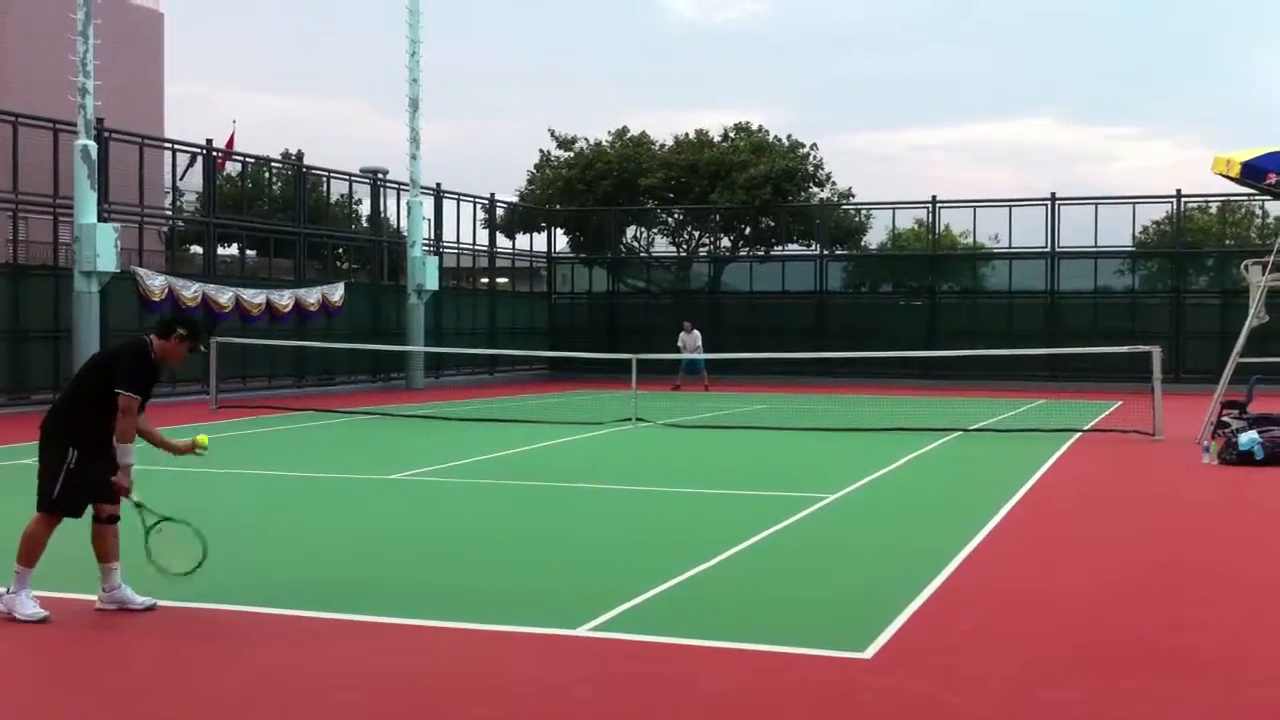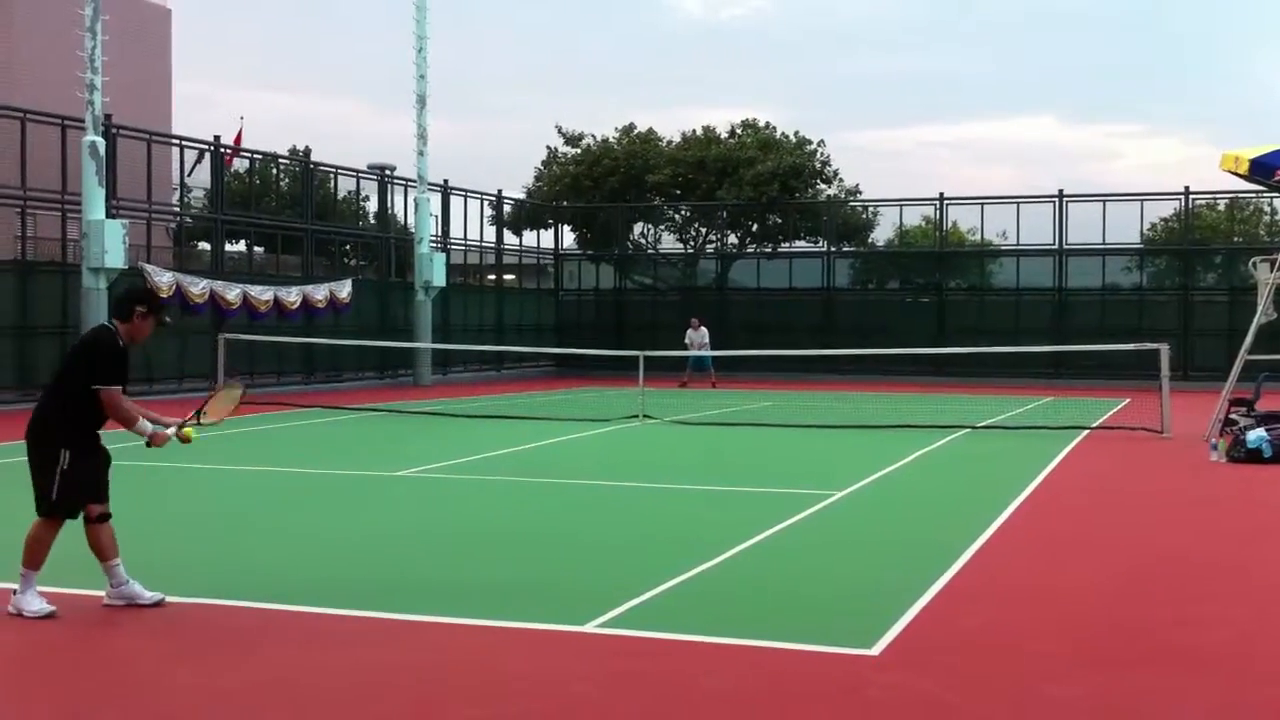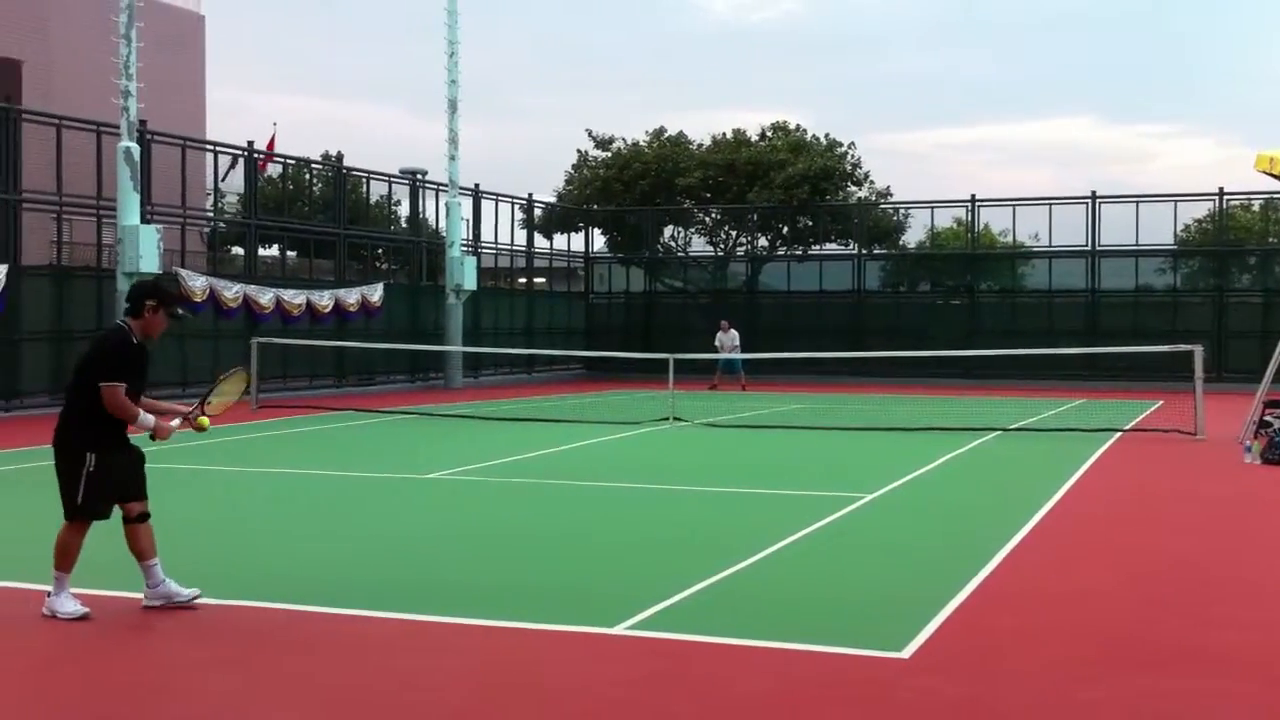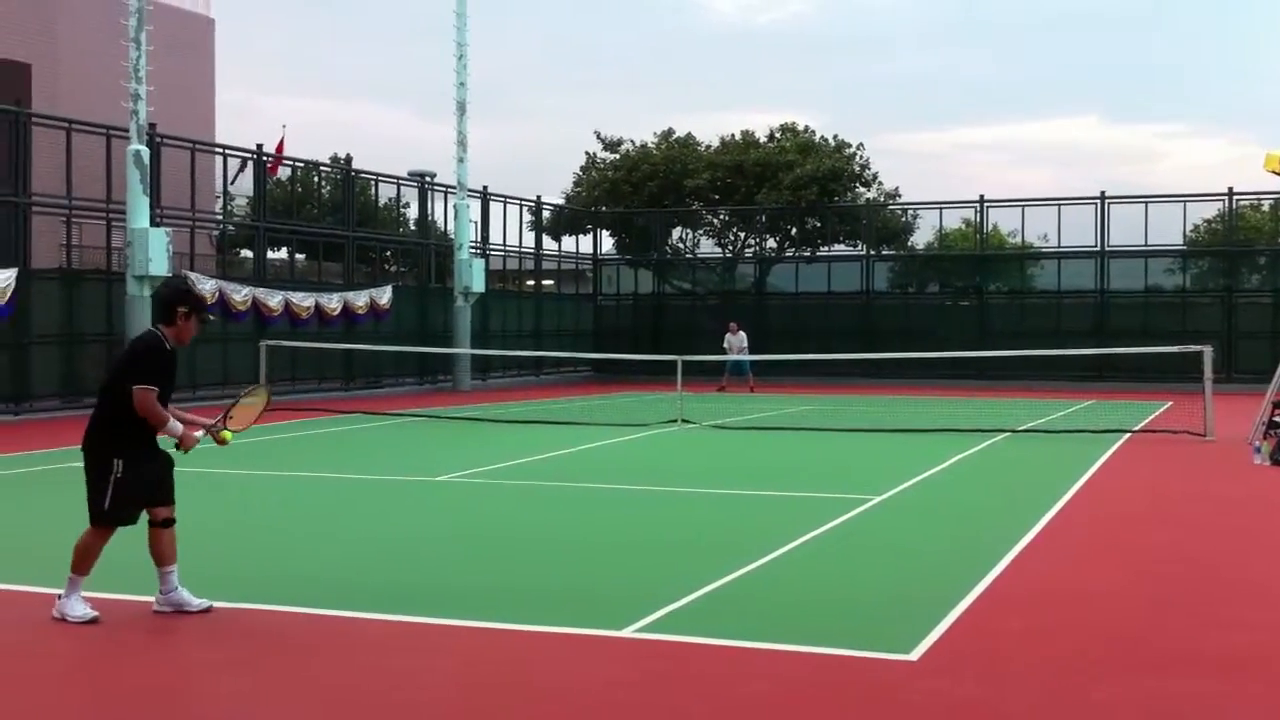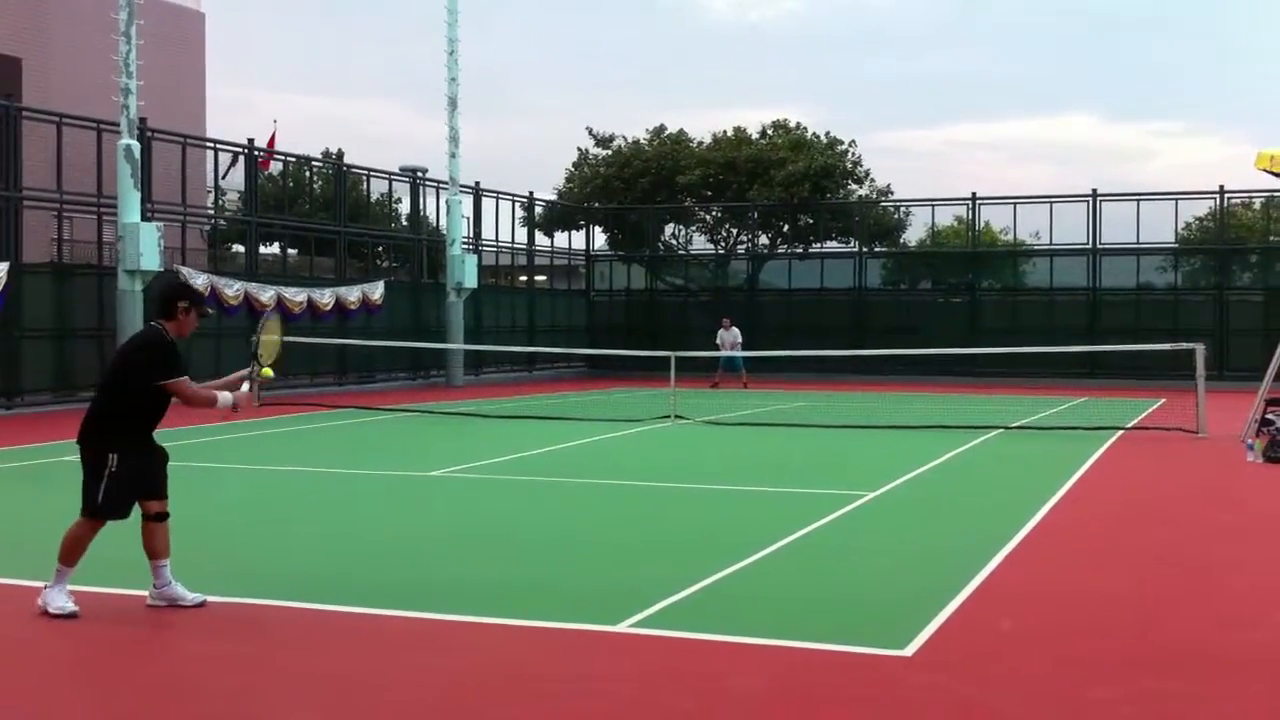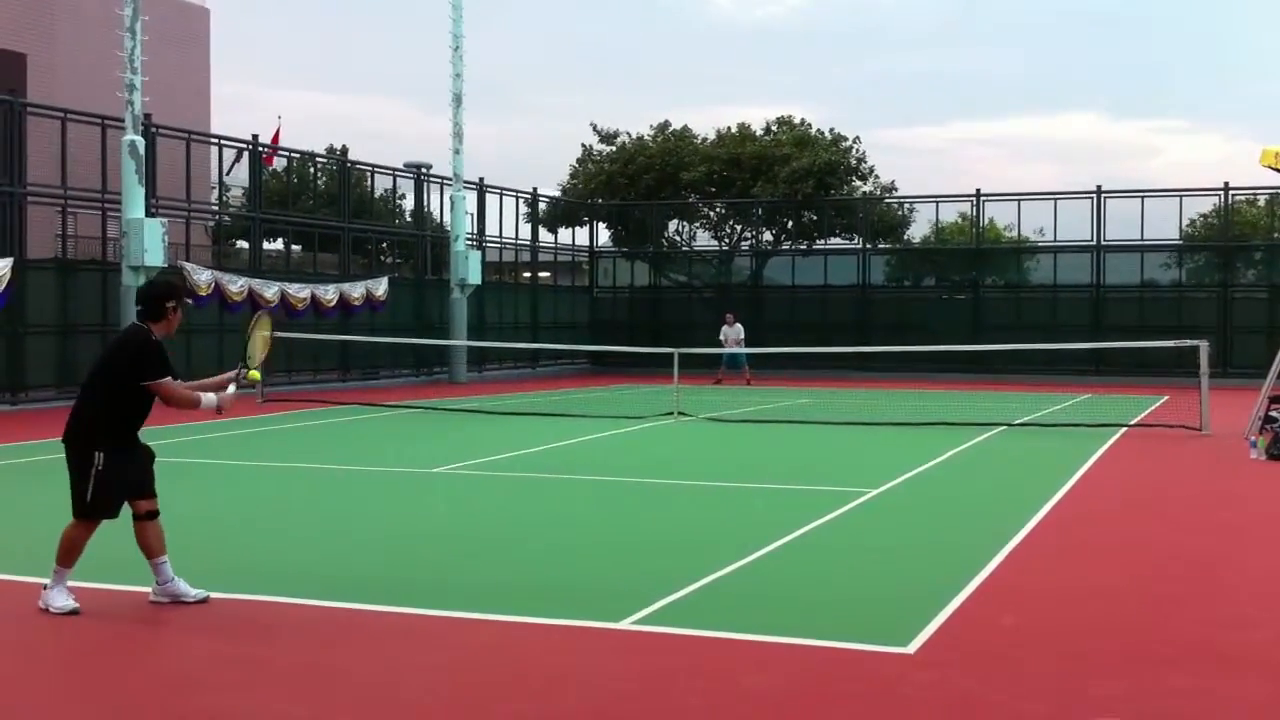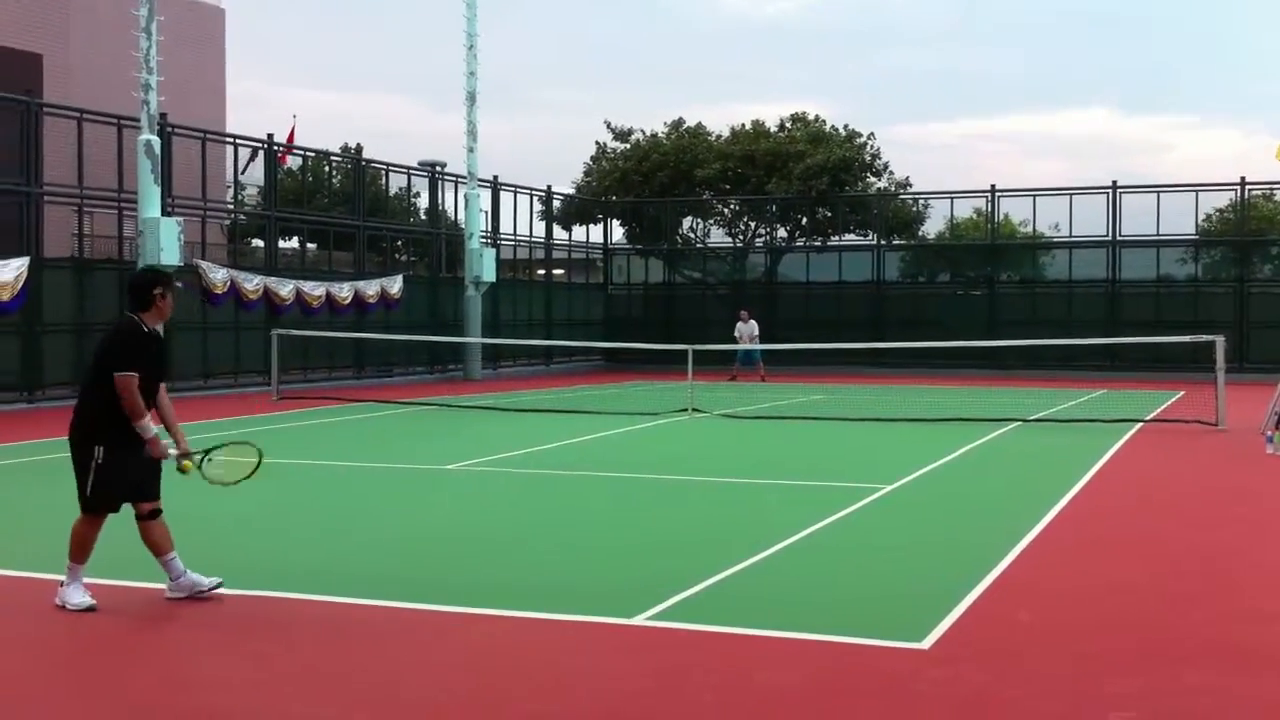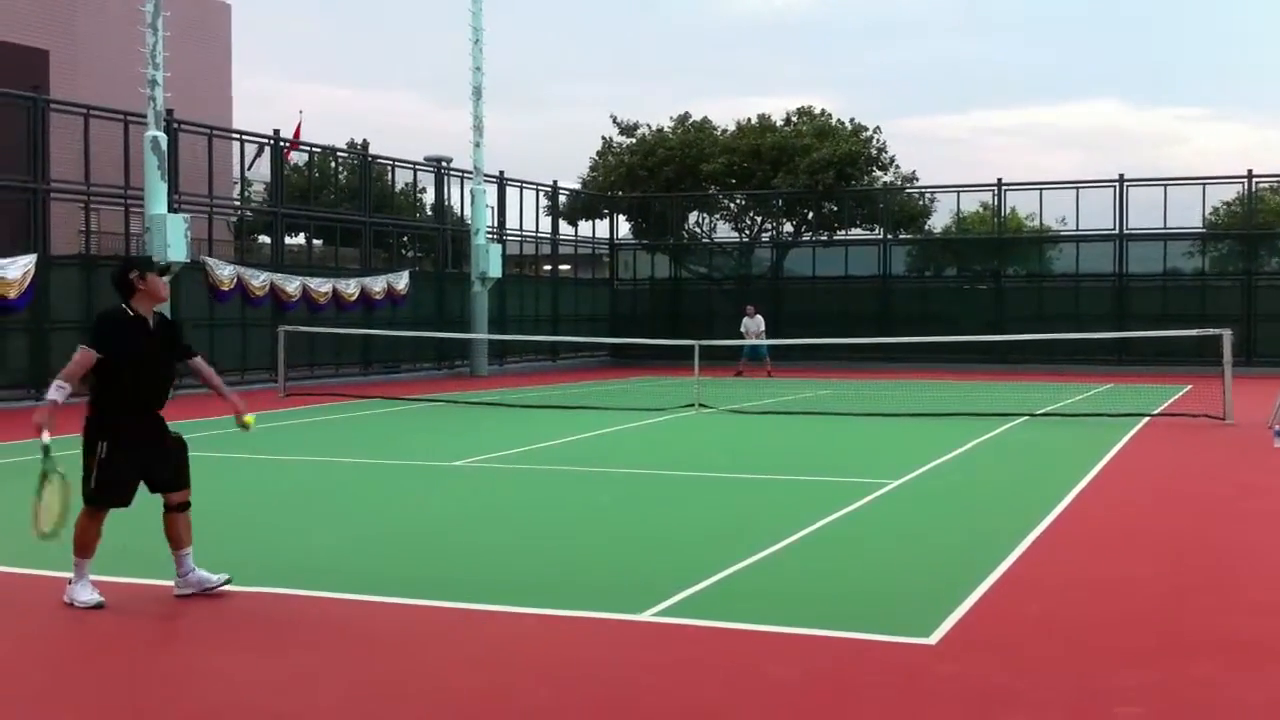
dt=0.3s
person 1, frame 1
left shoulder: (146, 362)
right shoulder: (137, 355)
left elbow: (134, 419)
right elbow: (124, 415)
left wrist: (175, 447)
right wrist: (125, 467)
left hip: (95, 440)
right hip: (67, 437)
left knee: (107, 511)
right knee: (51, 513)
left ankle: (112, 590)
person 1, frame 2
left shoulder: (112, 344)
right shoulder: (105, 345)
left elbow: (119, 402)
right elbow: (113, 407)
left wrist: (164, 421)
right wrist: (150, 431)
left hip: (80, 439)
right hip: (55, 439)
left knee: (97, 511)
right knee: (53, 515)
left ankle: (119, 585)
right ankle: (24, 592)
person 1, frame 3
left shoulder: (134, 346)
right shoulder: (116, 343)
right elbow: (114, 402)
left wrist: (178, 410)
right wrist: (153, 425)
left hip: (112, 442)
right hip: (83, 443)
left knee: (137, 510)
right knee: (80, 518)
left ankle: (157, 586)
right ankle: (57, 596)
person 1, frame 4
left shoulder: (162, 350)
right shoulder: (150, 348)
right elbow: (144, 405)
left wrist: (200, 422)
right wrist: (180, 432)
left hip: (141, 447)
right hip: (112, 448)
left knee: (164, 515)
right knee: (104, 524)
left ankle: (169, 593)
right ankle: (69, 598)
person 1, frame 5
left shoulder: (159, 343)
right shoulder: (155, 345)
left elbow: (187, 389)
right elbow: (189, 396)
left wrist: (234, 380)
right wrist: (232, 399)
left hip: (136, 440)
right hip: (108, 441)
left knee: (156, 508)
right knee: (95, 516)
left ankle: (163, 587)
right ankle: (55, 588)
person 1, frame 6
left shoulder: (146, 343)
right shoulder: (139, 345)
left elbow: (174, 387)
right elbow: (172, 397)
left wrist: (223, 380)
right wrist: (217, 400)
left hip: (121, 440)
right hip: (94, 441)
left knee: (147, 508)
right knee: (89, 517)
left ankle: (165, 583)
right ankle: (55, 588)
person 1, frame 7
left shoulder: (155, 341)
right shoulder: (126, 335)
left elbow: (158, 394)
right elbow: (127, 394)
left wrist: (178, 438)
right wrist: (151, 438)
left hip: (133, 438)
right hip: (99, 436)
left knee: (149, 508)
right knee: (96, 511)
left ankle: (179, 578)
right ankle: (71, 585)
person 1, frame 8
left shoulder: (166, 327)
right shoulder: (112, 322)
left elbow: (198, 364)
right elbow: (79, 364)
left wrist: (230, 398)
right wrist: (50, 404)
left hip: (150, 427)
right hip: (111, 432)
left knee: (178, 496)
right knee: (98, 505)
left ankle: (187, 575)
right ankle: (78, 582)
